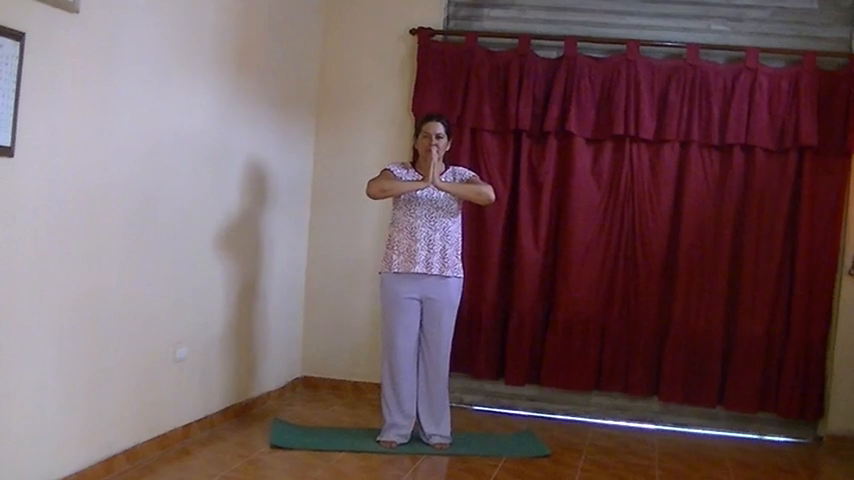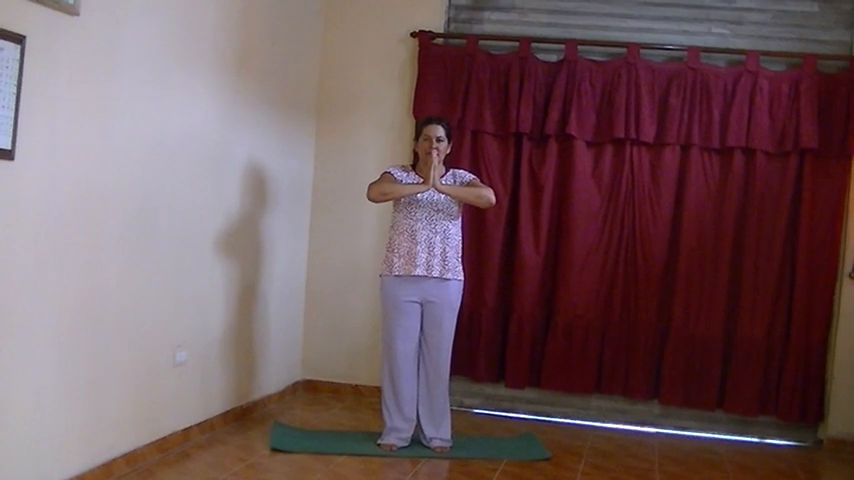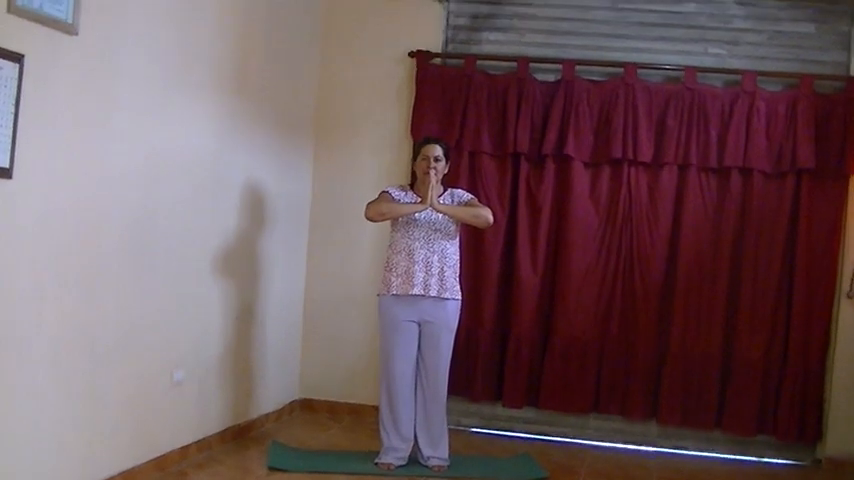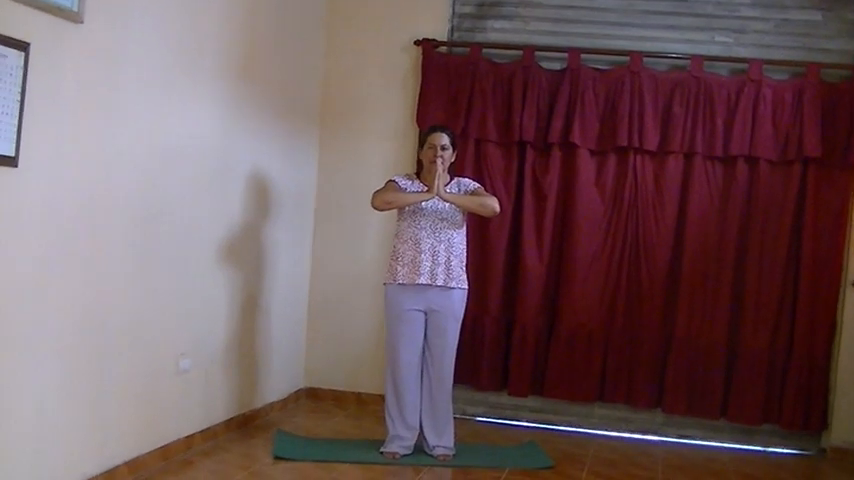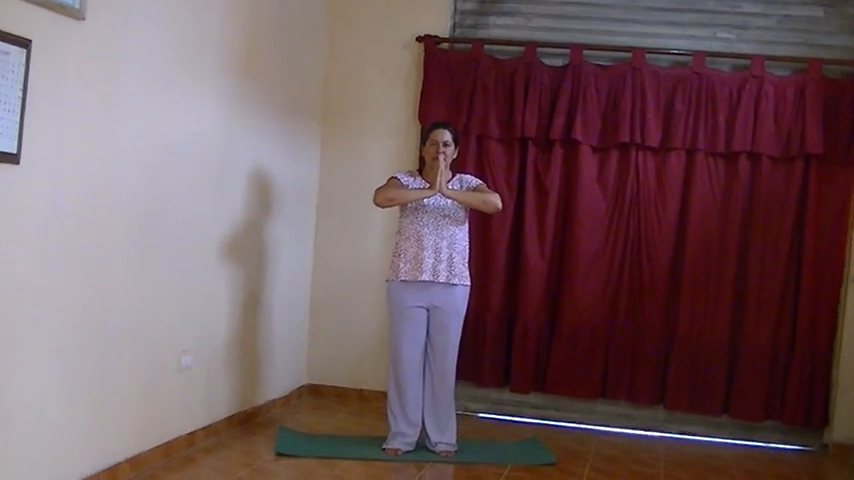
dt=0.5s
person 1, frame 1
left shoulder: (460, 176)
right shoulder: (398, 172)
left elbow: (488, 195)
right elbow: (373, 189)
left wrist: (440, 183)
right wrist: (422, 182)
left hip: (445, 278)
right hip: (400, 275)
left knee: (437, 353)
right knee: (398, 350)
left ankle: (435, 429)
right ankle: (396, 427)
person 1, frame 2
left shoulder: (460, 179)
right shoulder: (399, 175)
left elbow: (489, 198)
right elbow: (374, 192)
left wrist: (441, 186)
right wrist: (422, 185)
left hip: (445, 282)
right hip: (400, 278)
left knee: (437, 356)
right knee: (399, 354)
left ankle: (436, 432)
right ankle: (396, 430)
person 1, frame 3
left shoulder: (458, 198)
right shoulder: (396, 194)
left elbow: (487, 218)
right elbow: (372, 212)
left wrist: (438, 205)
right wrist: (421, 204)
left hip: (443, 300)
right hip: (398, 297)
left knee: (435, 376)
right knee: (397, 373)
left ankle: (433, 451)
right ankle: (394, 449)
person 1, frame 4
left shoulder: (464, 187)
right shoulder: (403, 183)
left elbow: (493, 207)
right elbow: (378, 200)
left wrist: (445, 194)
right wrist: (427, 193)
left hip: (449, 290)
right hip: (404, 287)
left knee: (441, 365)
right knee: (402, 362)
left ankle: (439, 440)
right ankle: (399, 438)
person 1, frame 5
left shoulder: (467, 184)
right shoulder: (405, 180)
left elbow: (495, 204)
right elbow: (380, 198)
left wrist: (447, 191)
right wrist: (430, 190)
left hip: (451, 286)
right hip: (406, 283)
left knee: (443, 361)
right knee: (405, 359)
left ankle: (442, 436)
right ankle: (401, 435)
